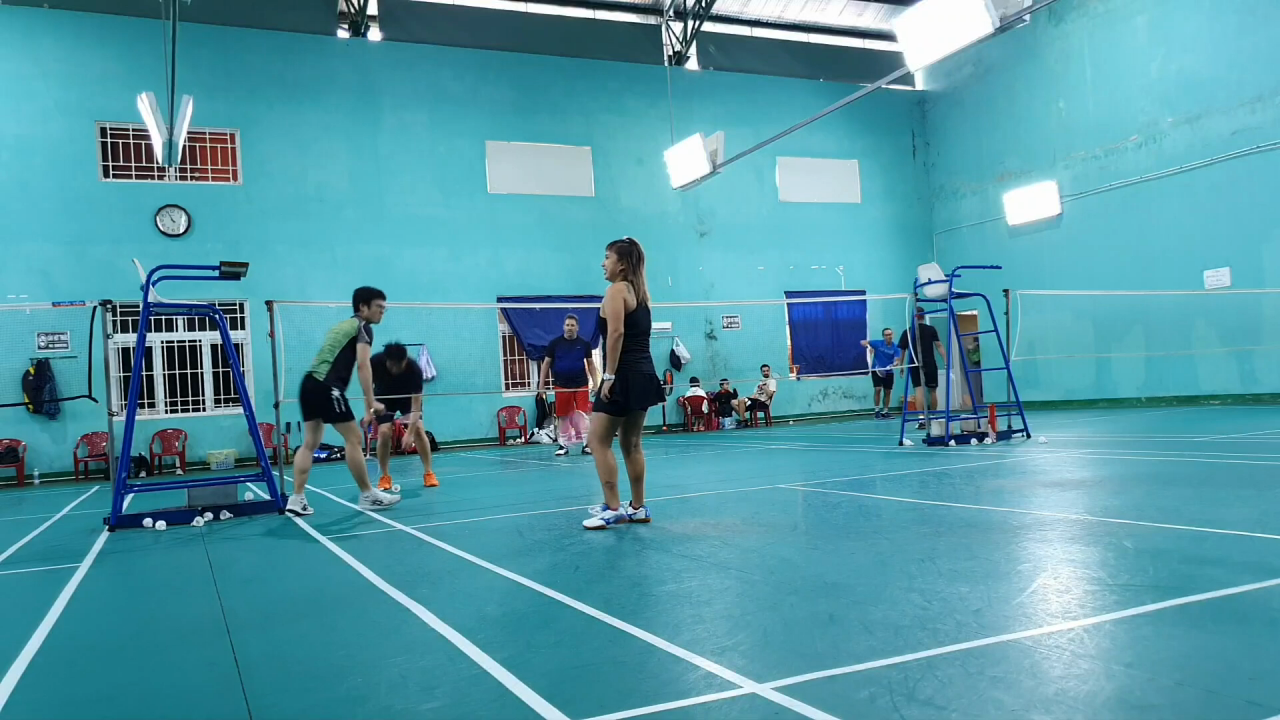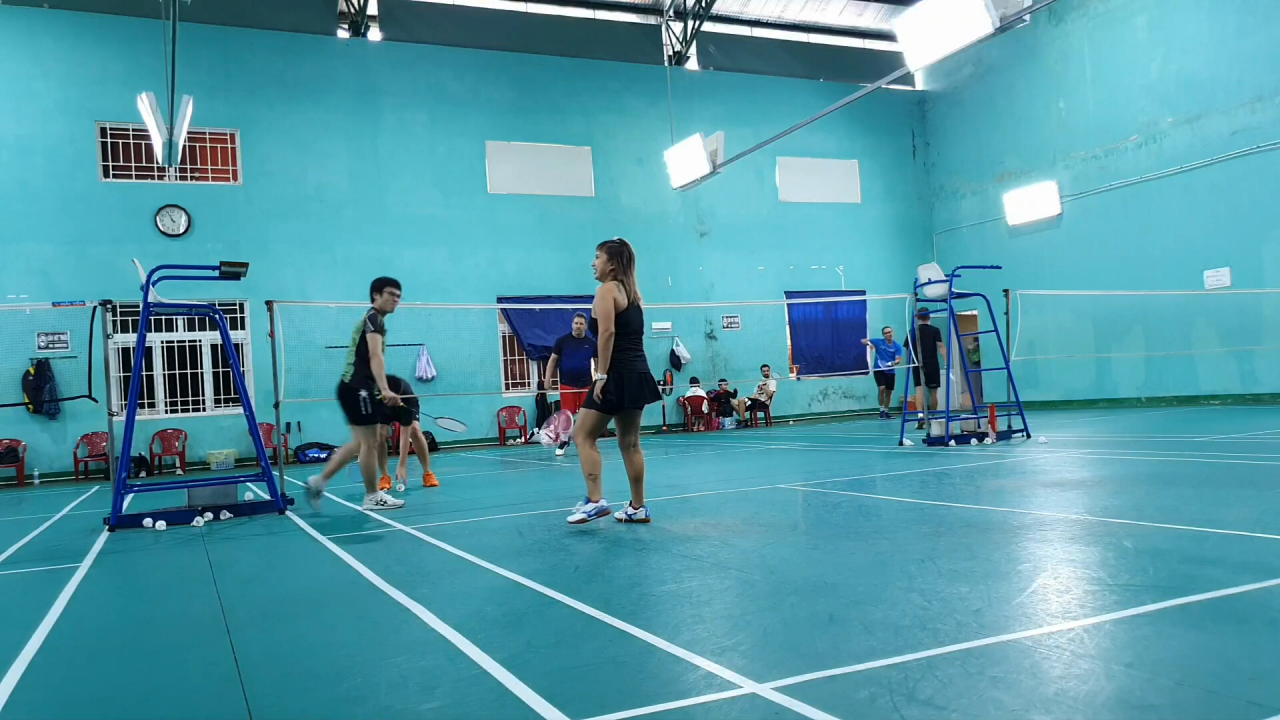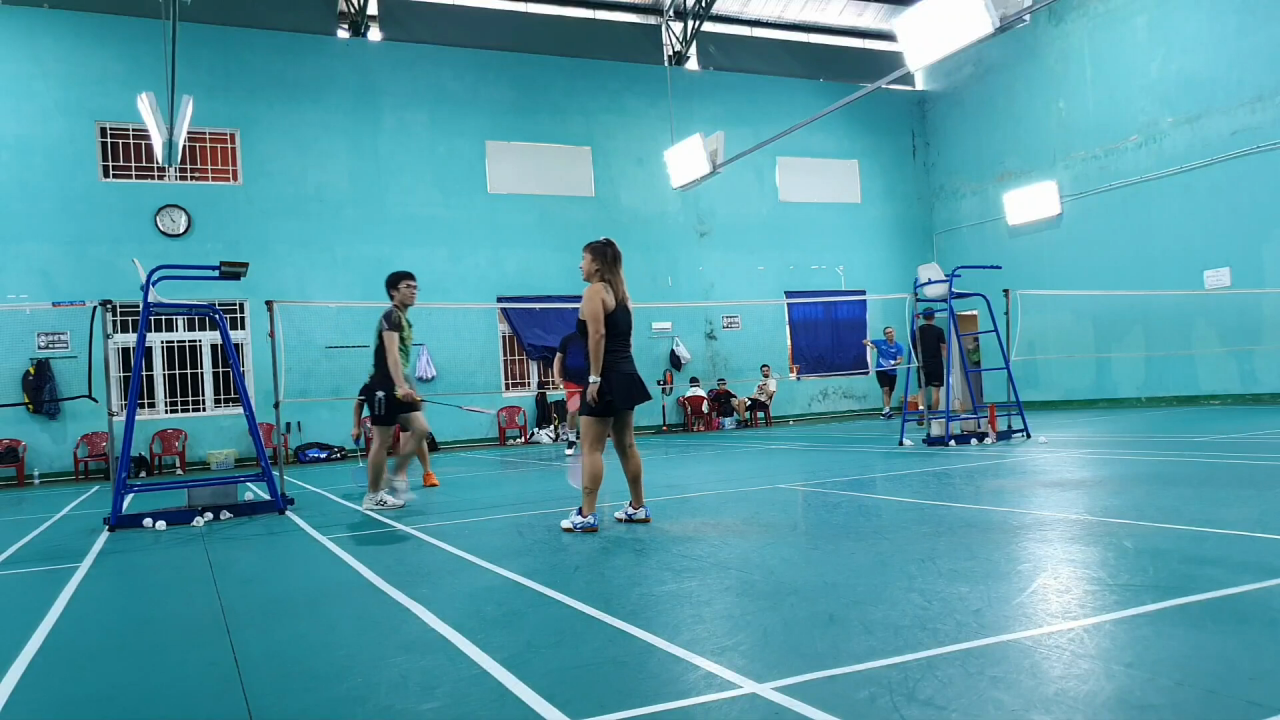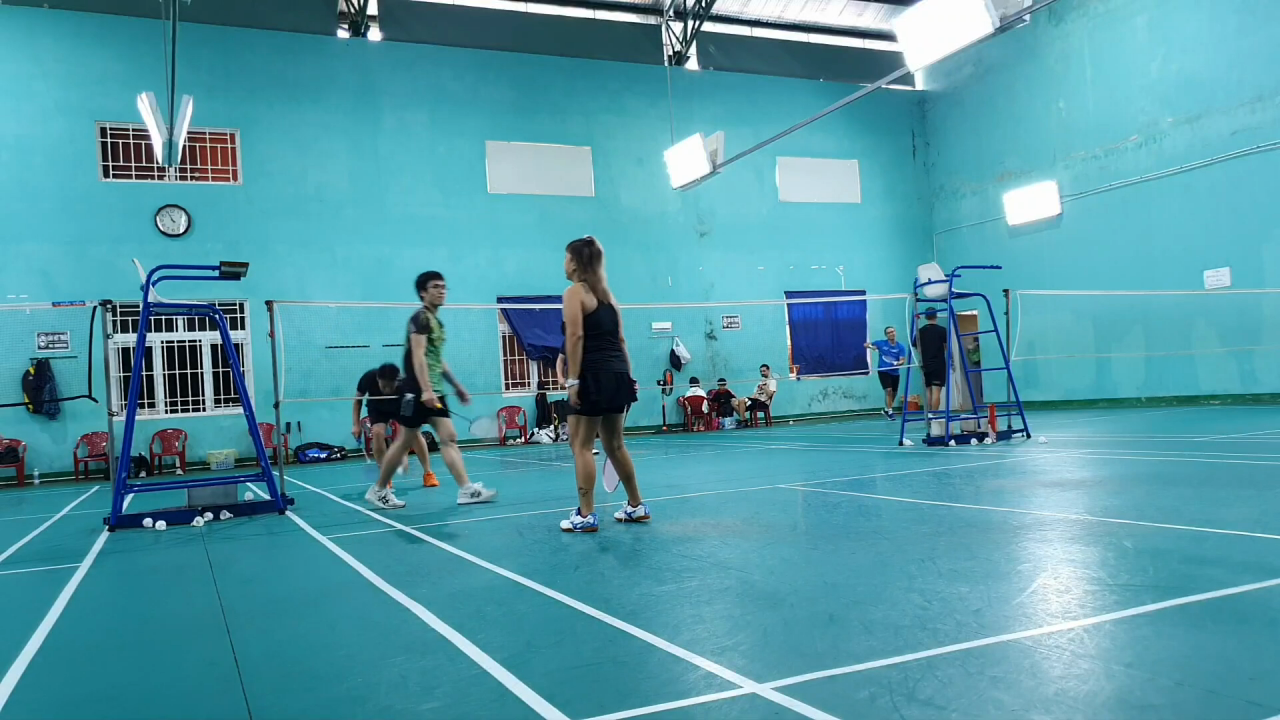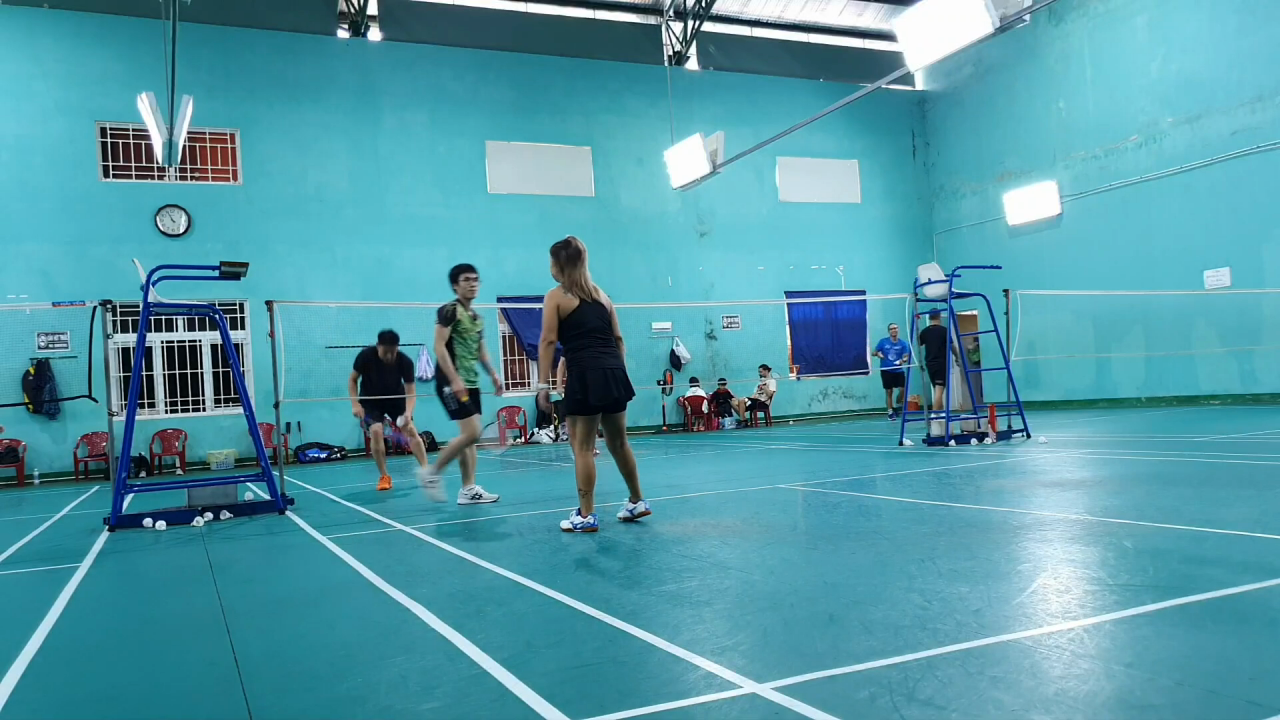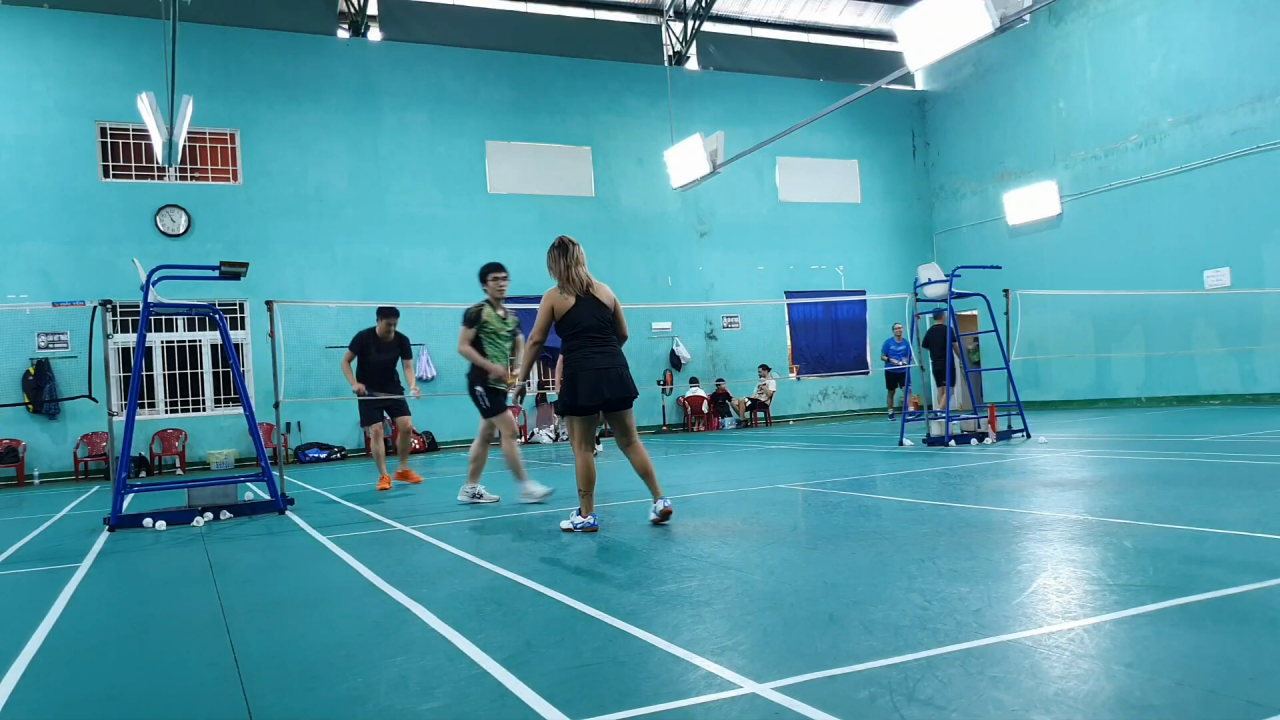
dt=0.2s
person 1, frame 1
left shoulder: (617, 290)
right shoulder: (640, 292)
left elbow: (616, 334)
left wrist: (609, 376)
left hip: (624, 376)
right hip: (643, 375)
left knee: (599, 442)
right knee: (631, 444)
left ankle: (613, 508)
right ankle: (637, 507)
person 1, frame 2
left shoulder: (607, 290)
right shoulder: (632, 293)
left elbow: (607, 334)
left wrist: (601, 375)
left hip: (618, 376)
right hip: (637, 374)
left knee: (583, 436)
right knee: (630, 443)
left ankle: (594, 500)
right ankle: (638, 507)
person 1, frame 3
left shoulder: (594, 291)
right shoulder: (620, 294)
left elbow: (597, 336)
left wrist: (594, 378)
left hip: (608, 377)
right hip: (626, 375)
left knee: (592, 447)
right knee: (626, 444)
left ankle: (587, 515)
right ankle: (638, 507)
person 1, frame 4
left shoulder: (574, 292)
right shoulder: (606, 294)
left elbow: (575, 338)
left wrist: (572, 380)
right wrist: (627, 377)
left hip: (593, 377)
right hip: (616, 375)
left knee: (581, 446)
right knee: (615, 445)
left ankle: (586, 515)
right ankle: (636, 505)
person 1, frame 5
left shoulder: (556, 296)
right shoulder: (599, 293)
left elbow: (548, 342)
right elbow: (618, 338)
left wrist: (543, 385)
right wrist: (619, 373)
left hip: (584, 376)
right hip: (613, 373)
left knee: (582, 447)
right knee: (618, 442)
left ankle: (586, 515)
right ankle: (637, 501)
person 1, frame 6
left shoulder: (554, 297)
right shoulder: (604, 290)
left elbow: (536, 341)
right elbow: (623, 335)
left wrist: (522, 380)
left hip: (581, 376)
right hip: (615, 372)
left knee: (582, 448)
right knee: (630, 441)
left ankle: (586, 516)
right ankle: (659, 500)
person 2, frame 1
left shoulder: (340, 327)
right shoulder: (363, 328)
right elbow: (363, 365)
right wrist: (371, 402)
left hip: (309, 383)
right hip: (327, 387)
left knee: (310, 443)
right knee: (354, 439)
left ankle: (297, 499)
right ankle: (368, 495)
person 2, frame 2
left shoulder: (370, 320)
right shoulder: (374, 318)
right elbow: (375, 355)
left wrist: (379, 390)
right wrist: (385, 389)
left hip: (351, 386)
right hip: (359, 387)
left knee: (361, 443)
right knee: (370, 443)
left ankle: (321, 480)
right ankle: (373, 496)
person 2, frame 3
left shoulder: (402, 319)
right shoulder: (392, 316)
right elbow: (391, 352)
left wrist: (408, 387)
right wrist: (401, 385)
left hip: (396, 387)
right hip: (384, 387)
left knee: (421, 429)
right knee: (382, 442)
left ankle: (396, 474)
right ankle: (374, 495)
person 2, frame 4
left shoulder: (436, 322)
right shoulder: (420, 318)
right elbow: (418, 356)
left wrist: (457, 386)
right wrist: (426, 390)
left hip: (434, 391)
right hip: (415, 390)
left knee: (449, 438)
right knee: (405, 441)
left ankle: (467, 489)
right ankle: (379, 491)
person 2, frame 5
left shoulder: (476, 317)
right shoulder: (449, 311)
right elbow: (440, 348)
left wrist: (494, 375)
right wrist: (455, 380)
left hip: (470, 383)
right hip: (452, 384)
left knee: (471, 435)
right knee: (471, 433)
left ankle: (469, 489)
right ankle: (432, 473)
person 2, frame 6
left shoulder: (512, 316)
right shoulder: (476, 312)
left elbow: (519, 348)
right elbow: (463, 346)
right wrist: (490, 367)
left hip: (501, 383)
right hip: (483, 382)
left knee: (486, 435)
right knee: (510, 431)
left ankle: (470, 488)
right ankle: (525, 486)
